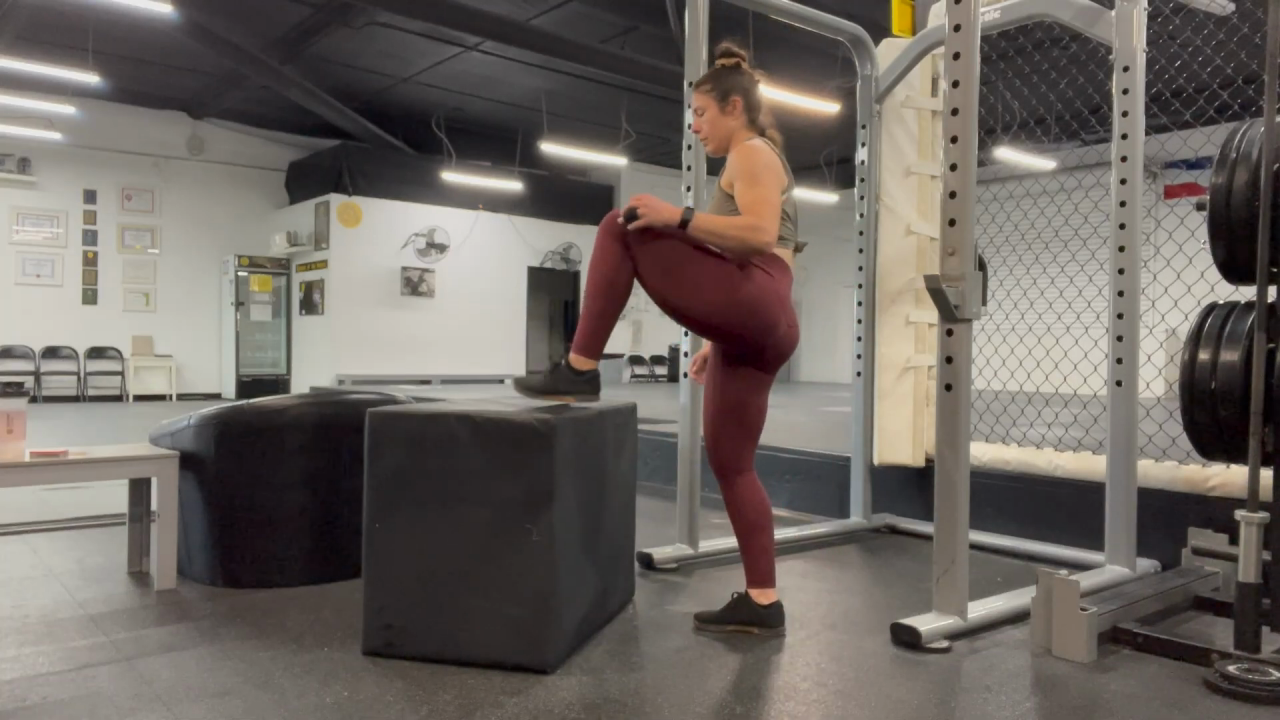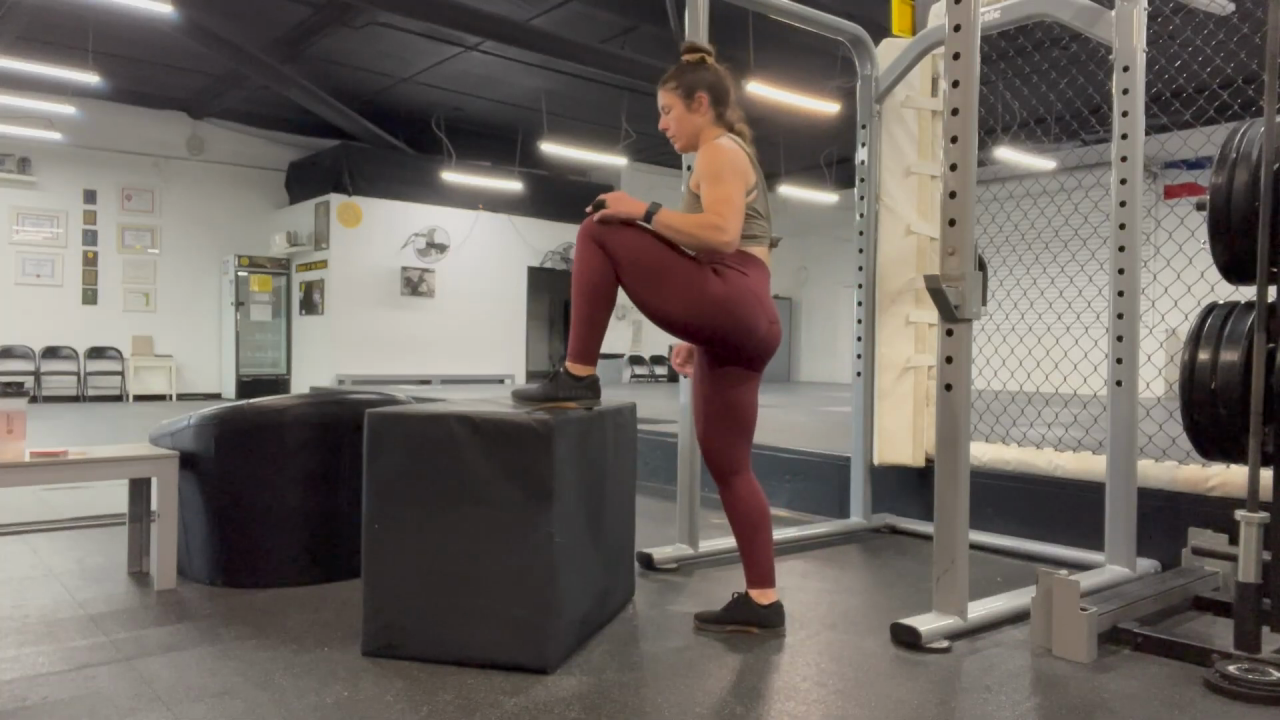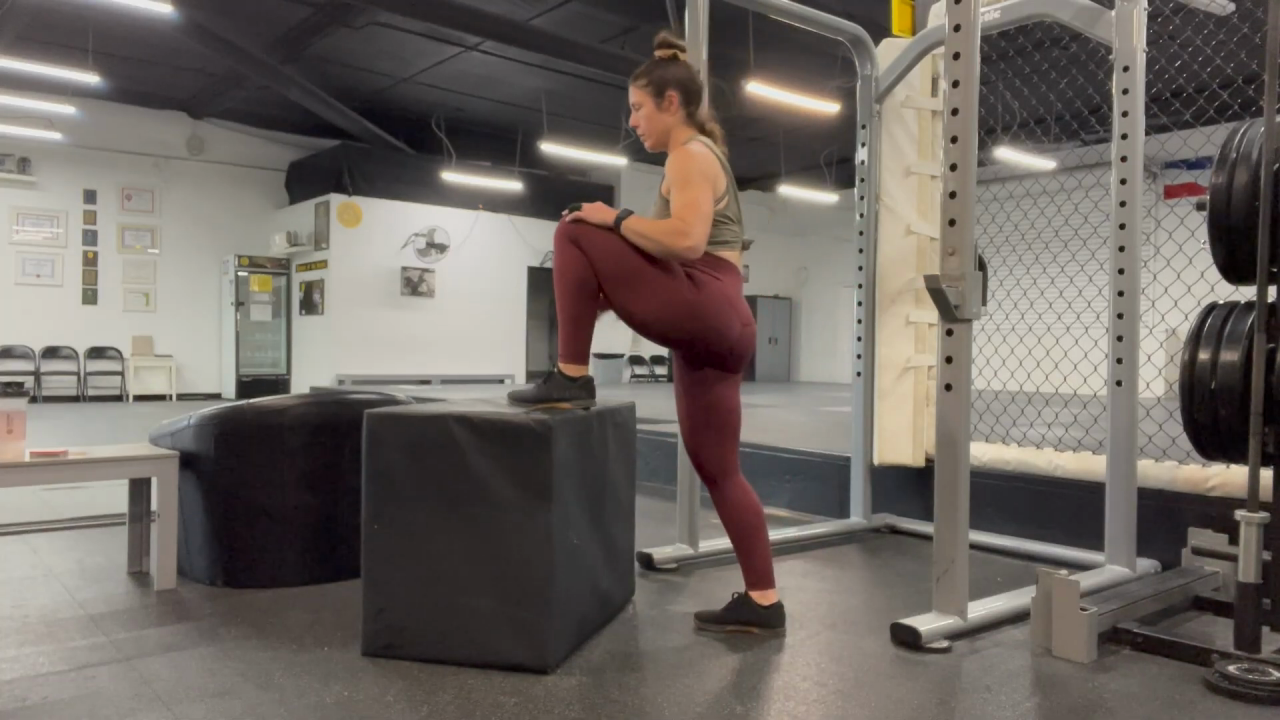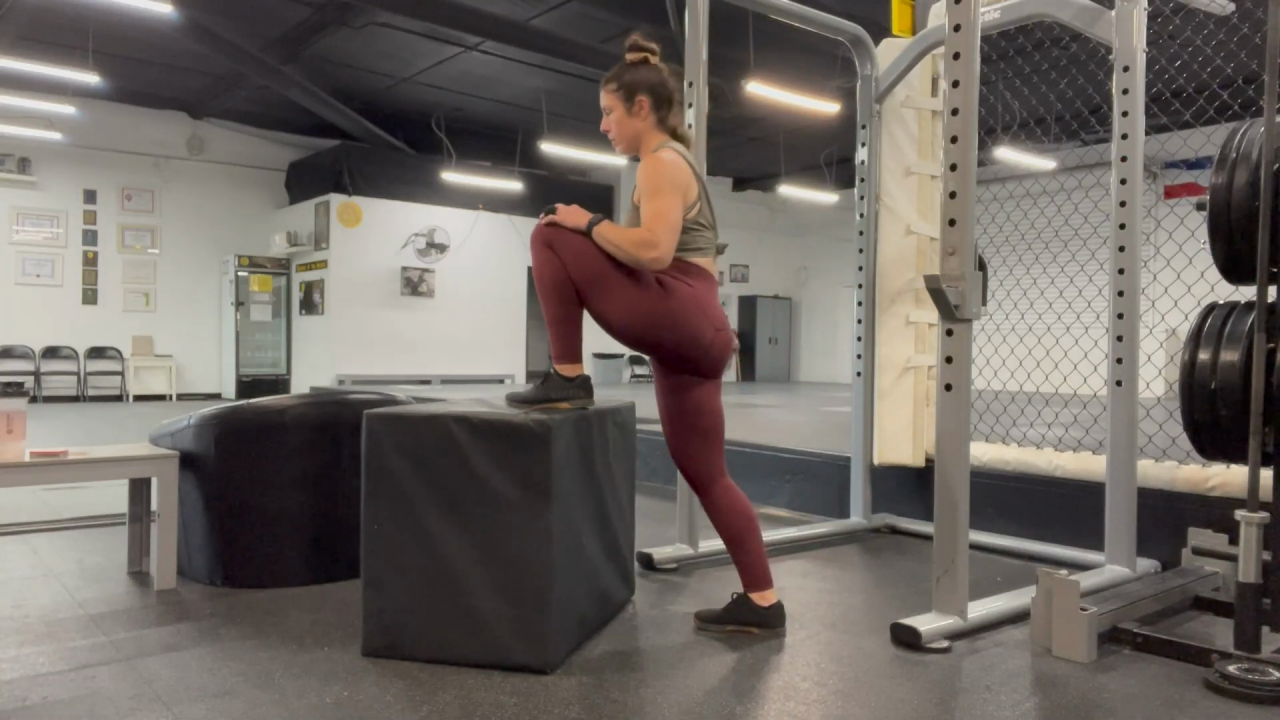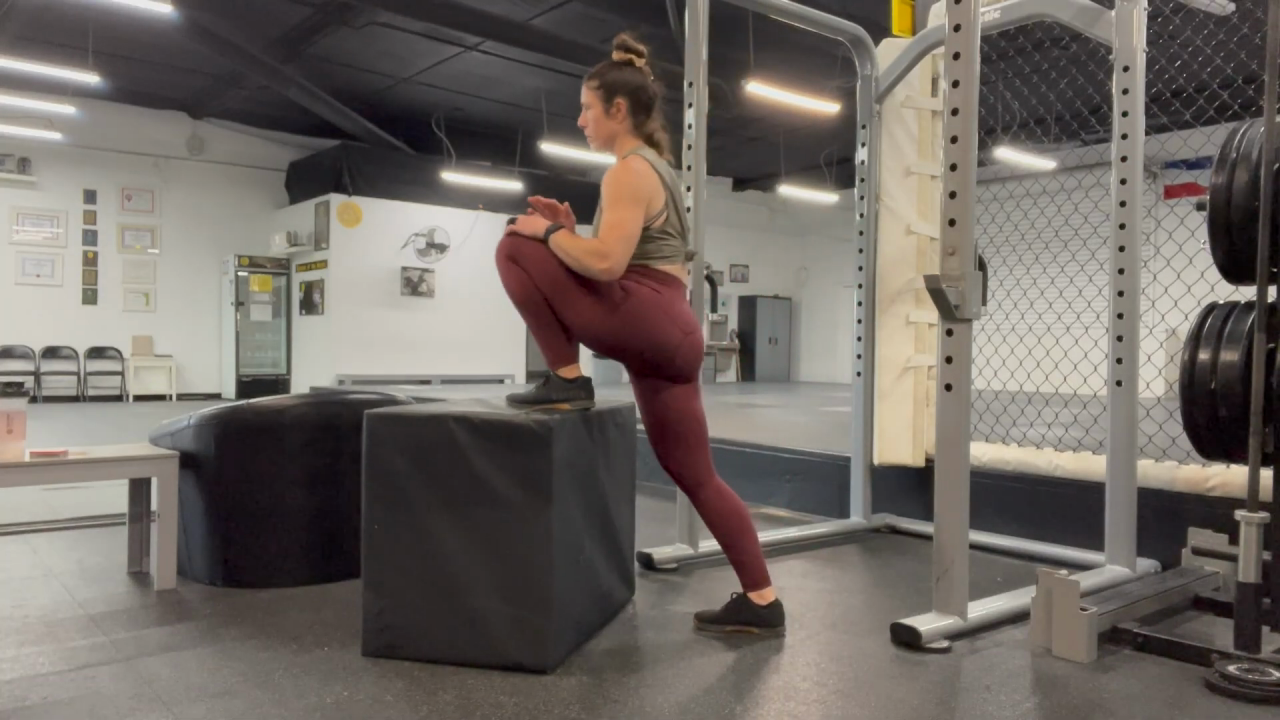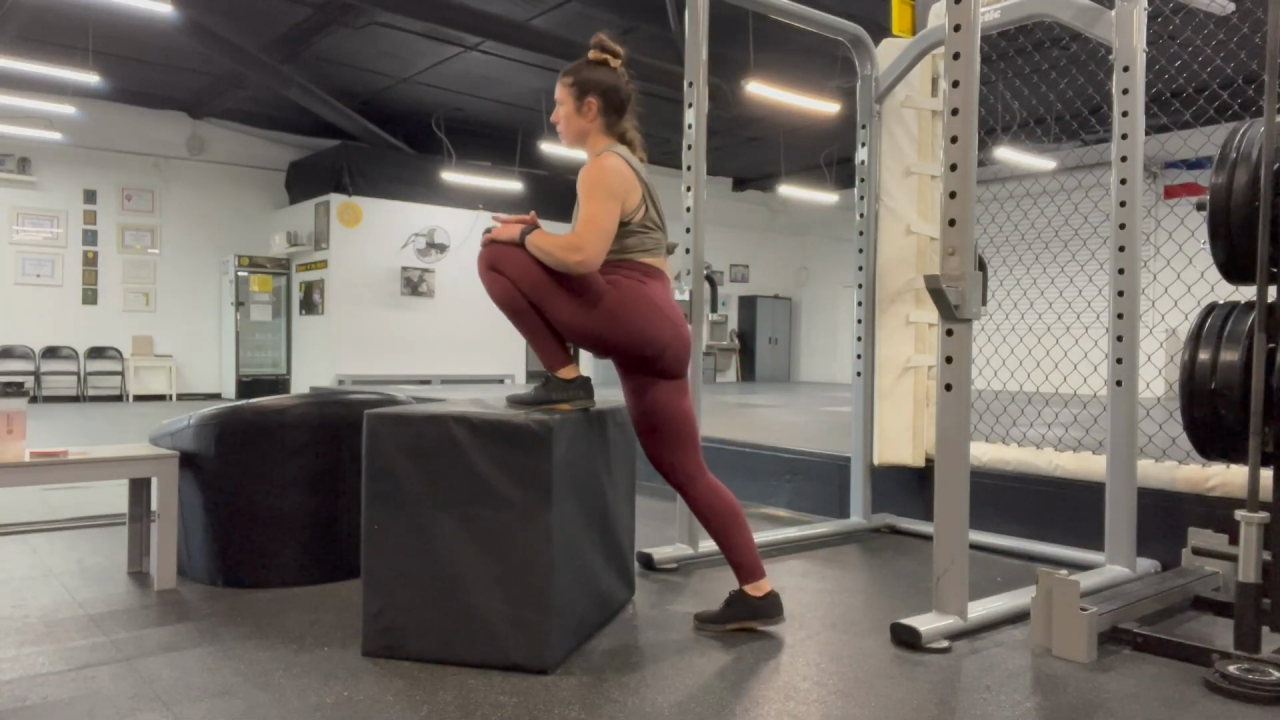
dt=0.3s
person 1, frame 1
left shoulder: (752, 153)
right shoulder: (753, 161)
left elbow: (761, 235)
left wrist: (679, 217)
right wrist: (715, 342)
left hip: (750, 308)
right hip: (761, 329)
left knee: (621, 229)
right knee: (731, 464)
left ankle: (581, 368)
right ankle: (762, 602)
person 1, frame 2
left shoulder: (719, 151)
right shoulder: (732, 158)
left elbow: (722, 235)
left wrist: (645, 212)
right wrist: (697, 337)
left hip: (727, 307)
right hip: (746, 326)
left knee: (600, 232)
right knee: (728, 466)
left ankle: (578, 376)
right ankle: (762, 602)
person 1, frame 3
left shoulder: (689, 155)
right shoulder: (702, 156)
left elbow: (687, 241)
left wrist: (617, 220)
right wrist: (615, 286)
left hip: (702, 315)
right hip: (721, 328)
left knee: (575, 235)
right knee: (718, 471)
left ankle: (571, 378)
right ankle: (762, 602)
person 1, frame 4
left shoulder: (661, 162)
right shoulder: (674, 161)
left elbow: (654, 252)
left wrist: (588, 225)
right wrist: (593, 234)
left hip: (675, 319)
right hip: (700, 332)
left knee: (551, 237)
right knee: (706, 474)
left ankle: (567, 379)
right ankle: (761, 601)
person 1, frame 5
left shoulder: (628, 170)
right shoulder: (651, 166)
left elbow: (607, 264)
left wrist: (548, 234)
right wrist: (568, 228)
left hip: (645, 325)
right hip: (672, 336)
left knee: (515, 249)
right knee: (696, 476)
left ankle: (567, 380)
right ankle: (761, 600)
person 1, frame 6
left shoulder: (602, 167)
right shoulder: (623, 164)
left elbow: (583, 258)
left wrist: (524, 236)
right wrist: (542, 234)
left hip: (632, 320)
right hip: (658, 331)
left knee: (496, 256)
right knee: (685, 471)
left ankle: (564, 381)
right ankle: (756, 593)
